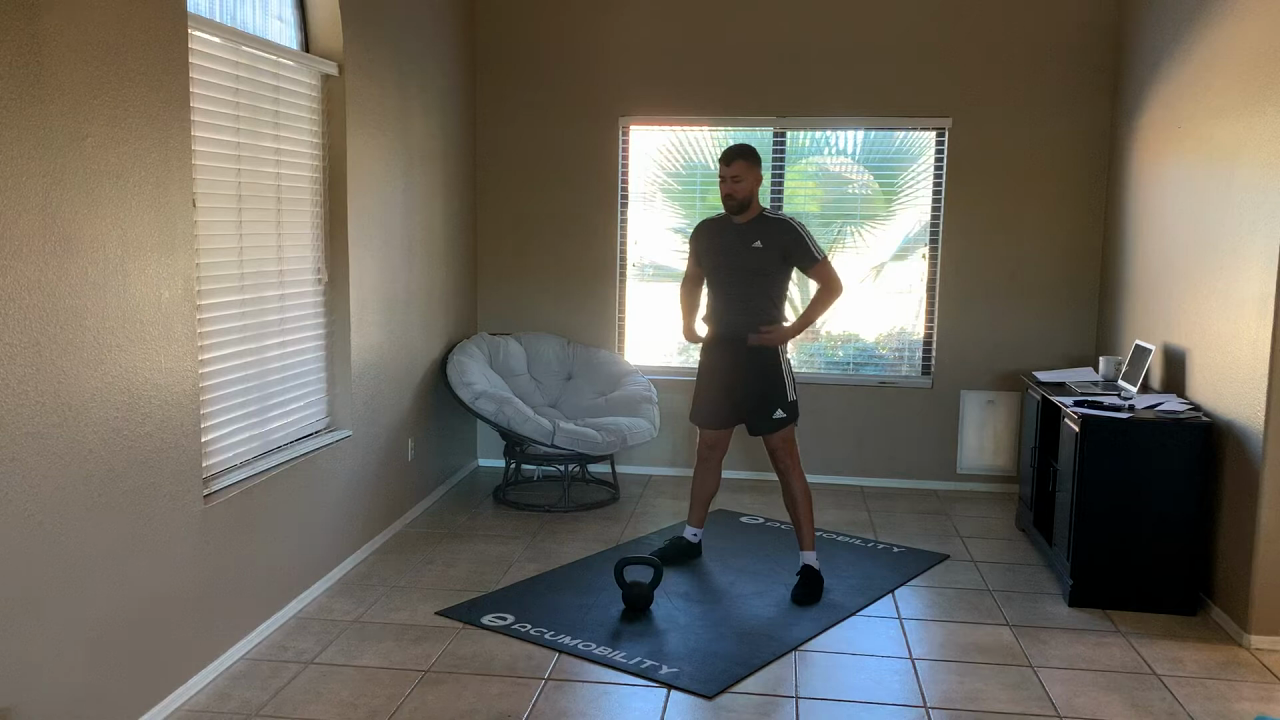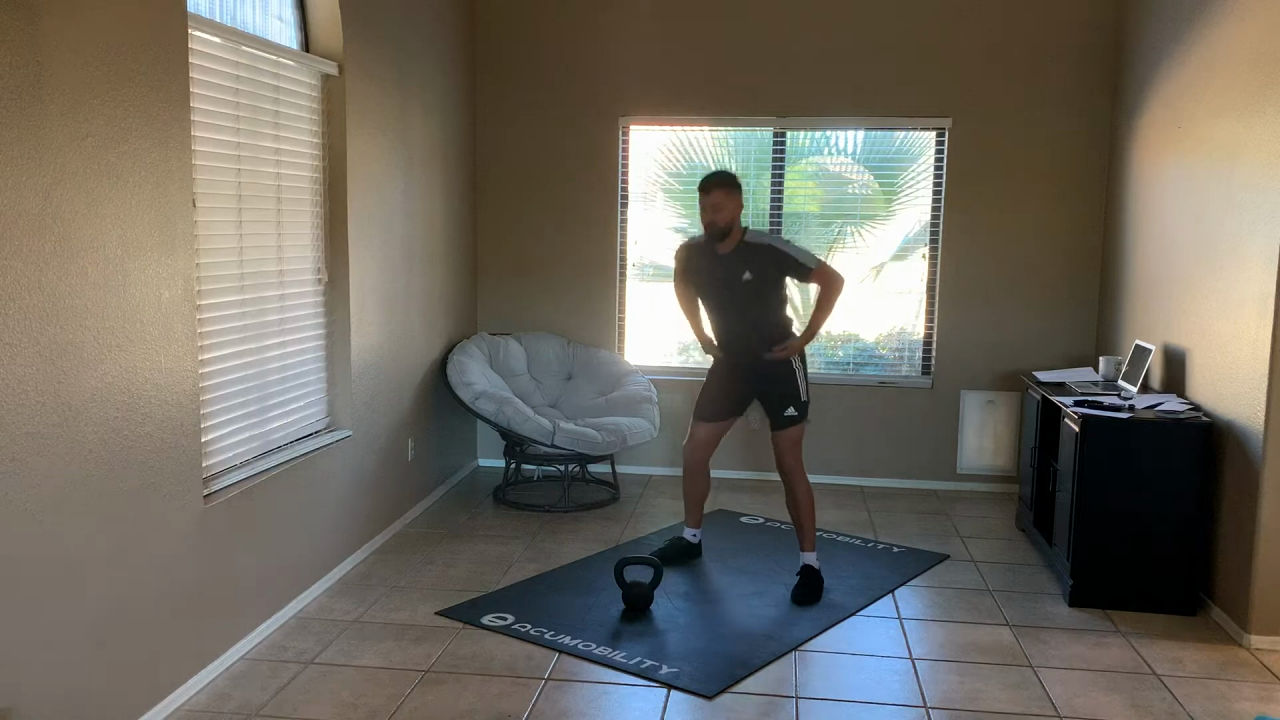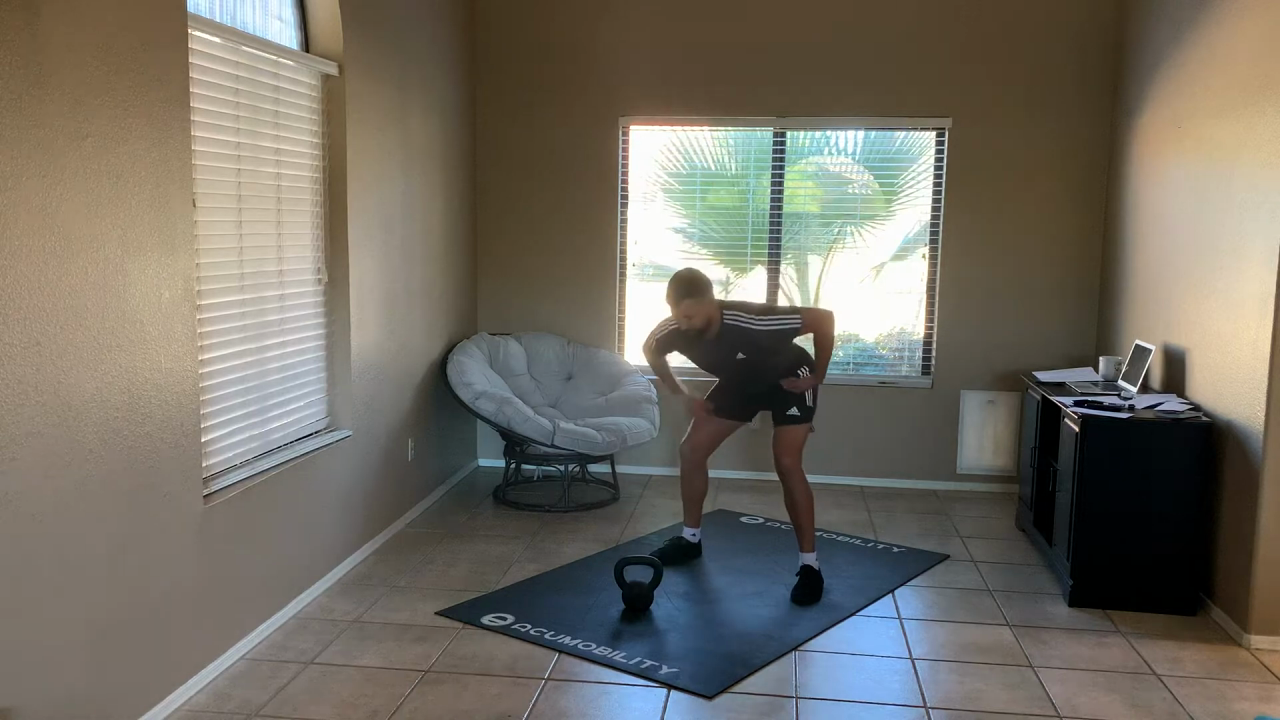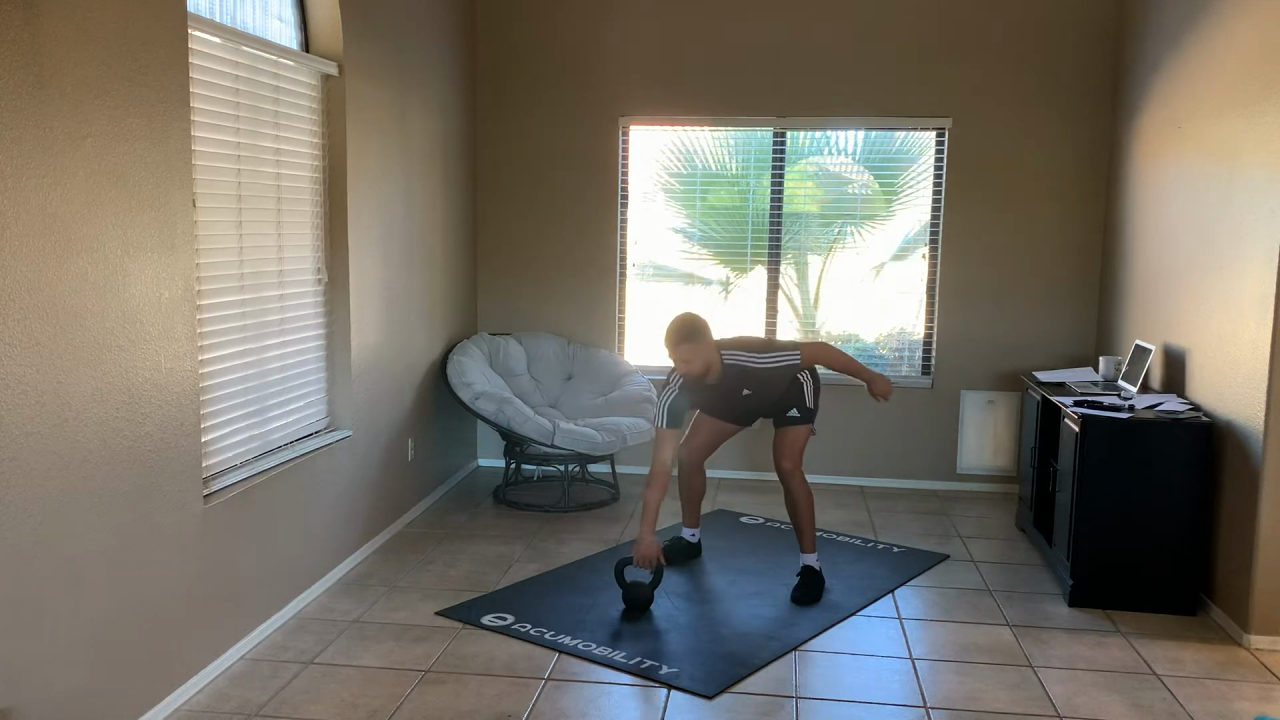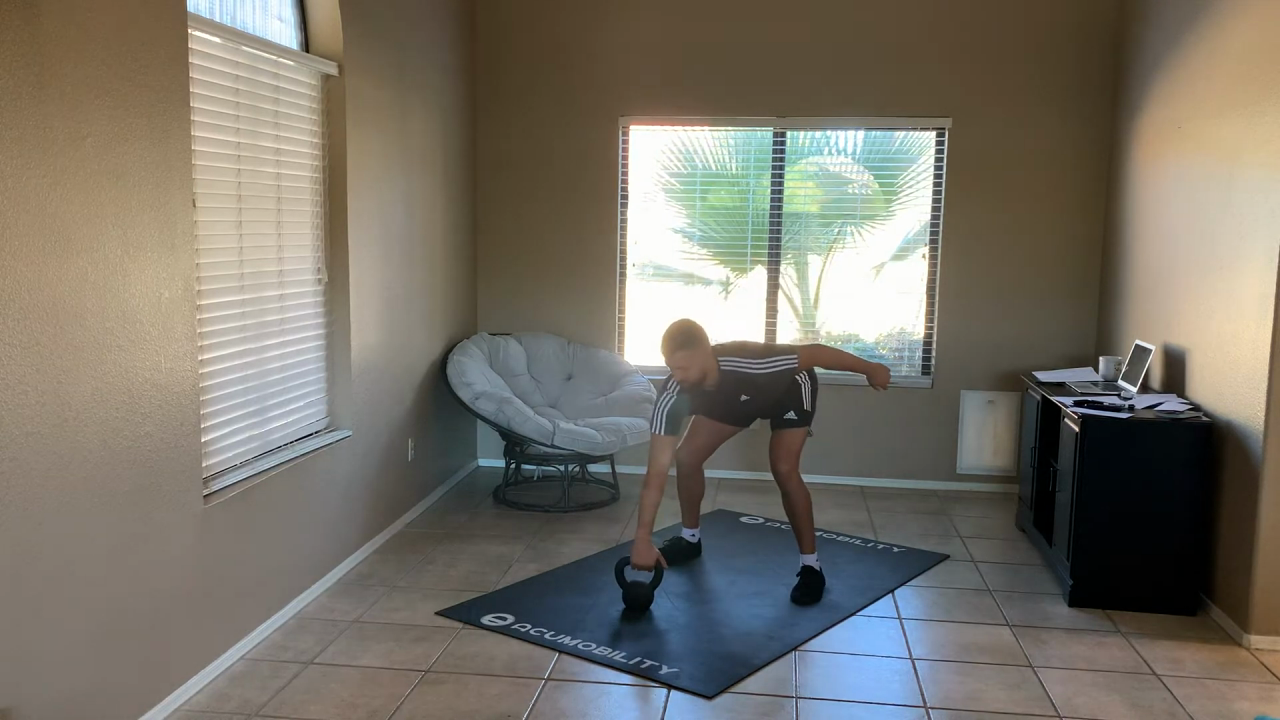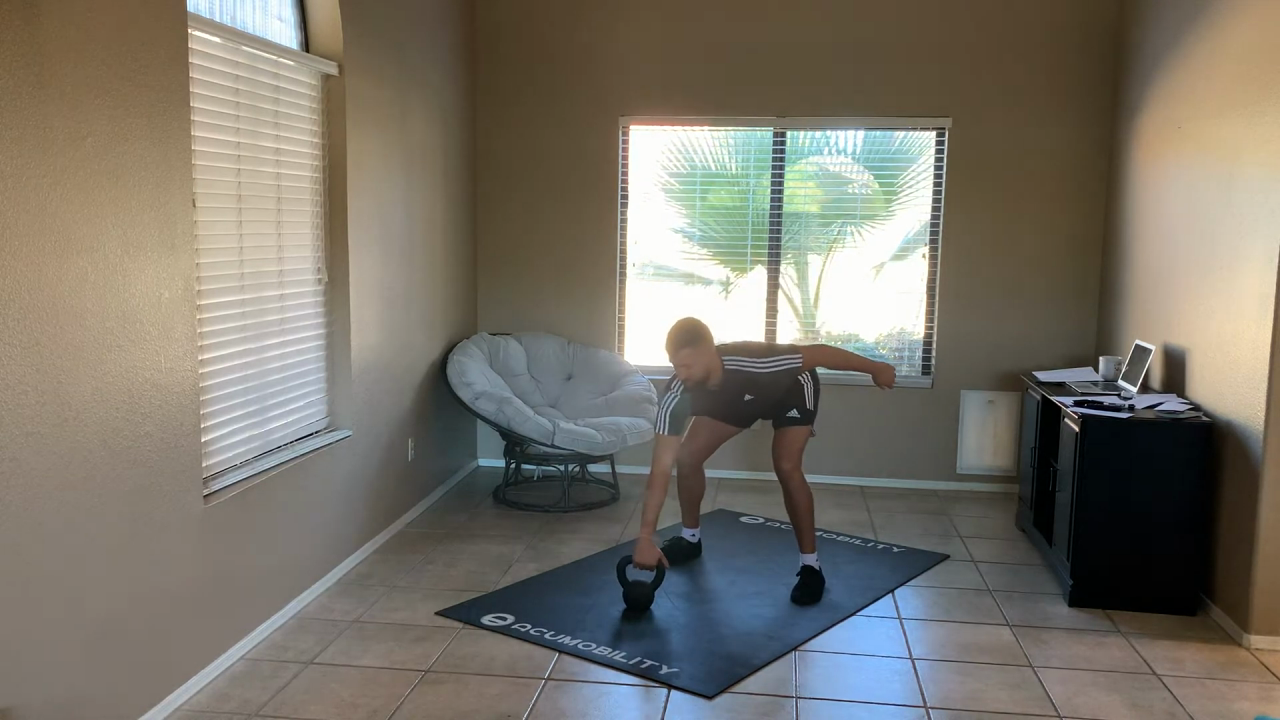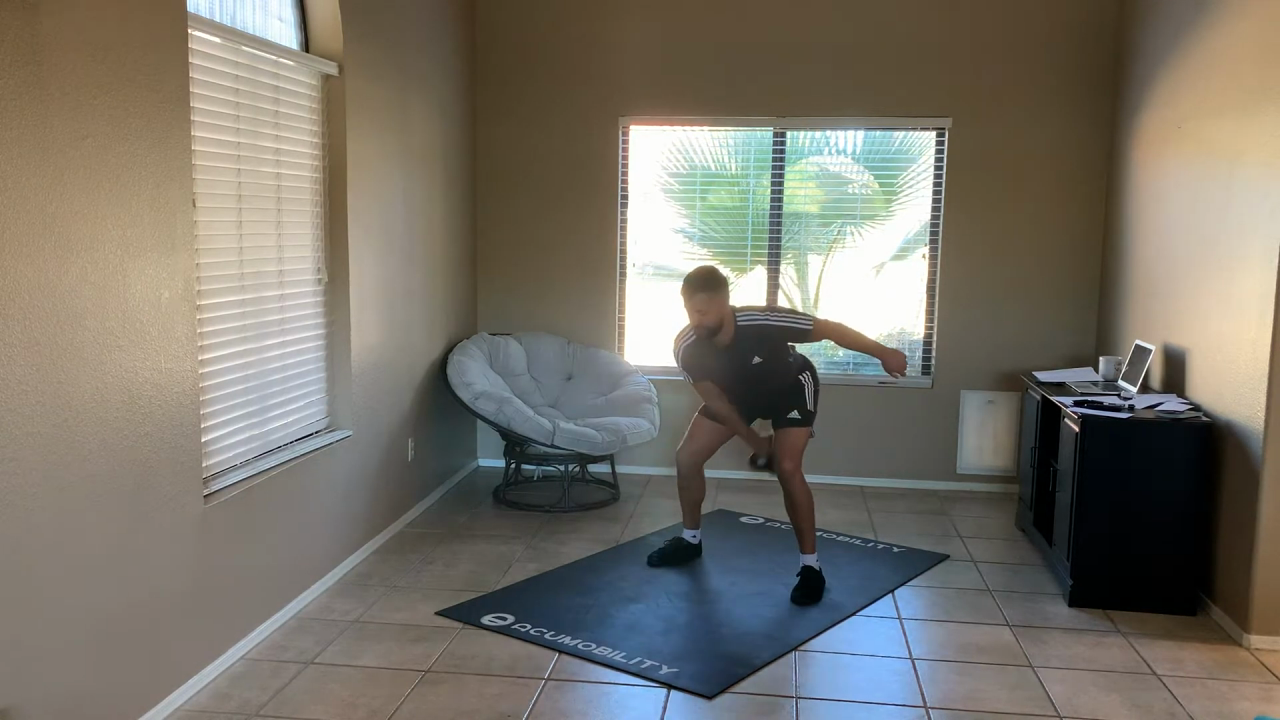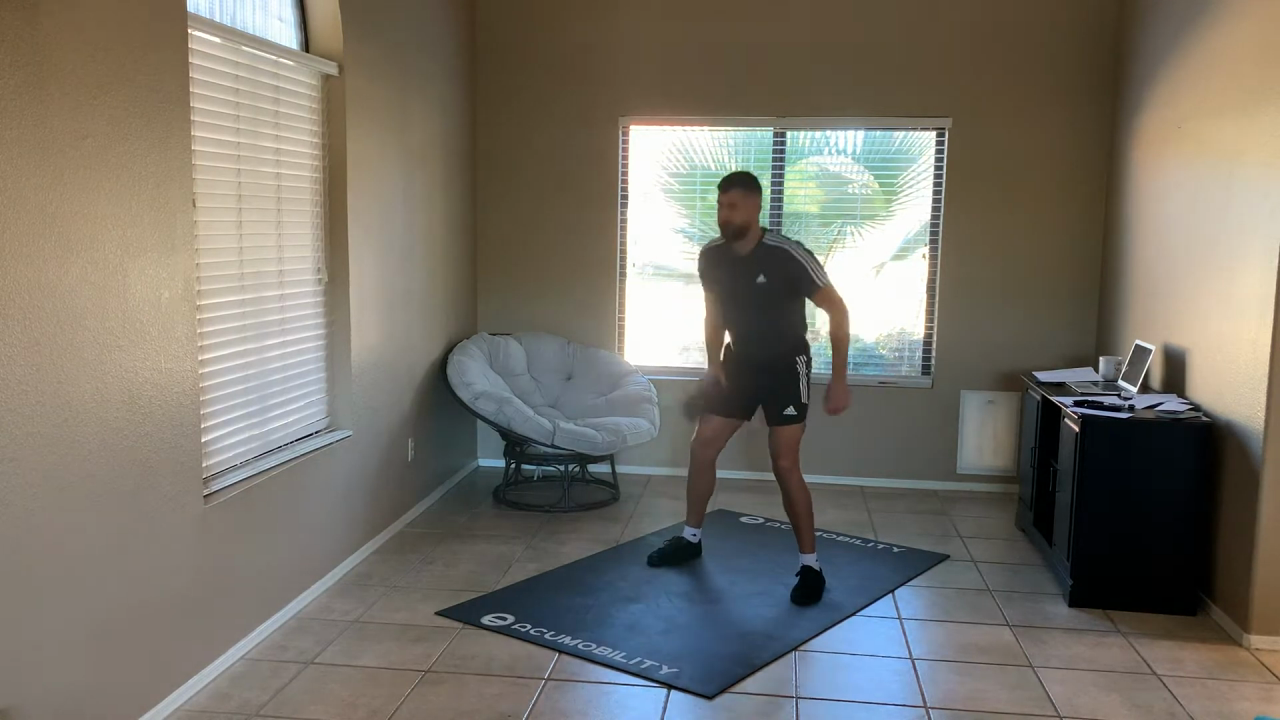
dt=0.5s
person 1, frame 1
left shoulder: (784, 230)
right shoulder: (706, 231)
left elbow: (831, 284)
right elbow: (692, 280)
left wrist: (792, 329)
right wrist: (688, 322)
left hip: (764, 356)
right hip: (717, 353)
left knee: (784, 458)
right knee: (708, 450)
left ankle: (810, 563)
right ankle: (692, 536)
person 1, frame 2
left shoulder: (769, 250)
right shoulder: (691, 253)
left elbow: (832, 281)
right elbow: (684, 289)
left wrist: (805, 340)
right wrist: (702, 337)
left hip: (779, 364)
right hip: (730, 363)
left knee: (787, 461)
right knee: (694, 450)
left ankle: (809, 563)
right ankle: (690, 539)
person 1, frame 3
left shoulder: (753, 322)
right shoulder: (674, 331)
left elbow: (824, 318)
right elbow: (650, 350)
left wrist: (816, 376)
right wrist: (682, 394)
left hip: (788, 380)
right hip: (738, 384)
left knee: (786, 464)
right knee: (691, 450)
left ankle: (810, 565)
right ankle: (690, 538)
person 1, frame 4
left shoulder: (752, 358)
right shoulder: (676, 391)
left elbow: (819, 350)
right elbow: (662, 463)
left wrist: (871, 378)
right wrist: (646, 533)
left hip: (792, 388)
left knee: (787, 467)
right knee: (689, 454)
left ankle: (810, 567)
right ankle: (690, 539)
person 1, frame 5
left shoulder: (749, 363)
right shoulder: (673, 397)
left elbow: (814, 353)
right elbow: (657, 469)
left wrist: (870, 369)
right wrist: (642, 539)
left hip: (789, 389)
left knee: (783, 469)
right knee: (686, 456)
left ankle: (811, 566)
right ankle: (690, 539)
person 1, frame 6
left shoulder: (753, 363)
right shoulder: (677, 396)
left elbow: (818, 353)
right elbow: (661, 468)
left wrist: (875, 368)
right wrist: (646, 539)
left hip: (790, 390)
right hip: (733, 399)
left knee: (786, 467)
right knee: (687, 456)
left ankle: (811, 566)
right ankle: (690, 539)
person 1, frame 7
left shoulder: (764, 323)
right shoulder: (687, 348)
left elbow: (829, 329)
right elbow: (715, 400)
left wrist: (884, 354)
right wrist: (754, 441)
left hip: (792, 388)
right hip: (738, 392)
left knee: (786, 468)
right knee: (687, 457)
left ankle: (810, 566)
right ankle: (690, 539)
person 1, frame 8
left shoulder: (788, 256)
right shoulder: (711, 257)
left elbow: (837, 311)
right elbow: (714, 313)
left wrist: (839, 377)
right wrist: (714, 364)
left hip: (786, 362)
right hip: (740, 360)
left knee: (785, 463)
right knee: (701, 447)
left ankle: (810, 565)
right ankle: (691, 537)
